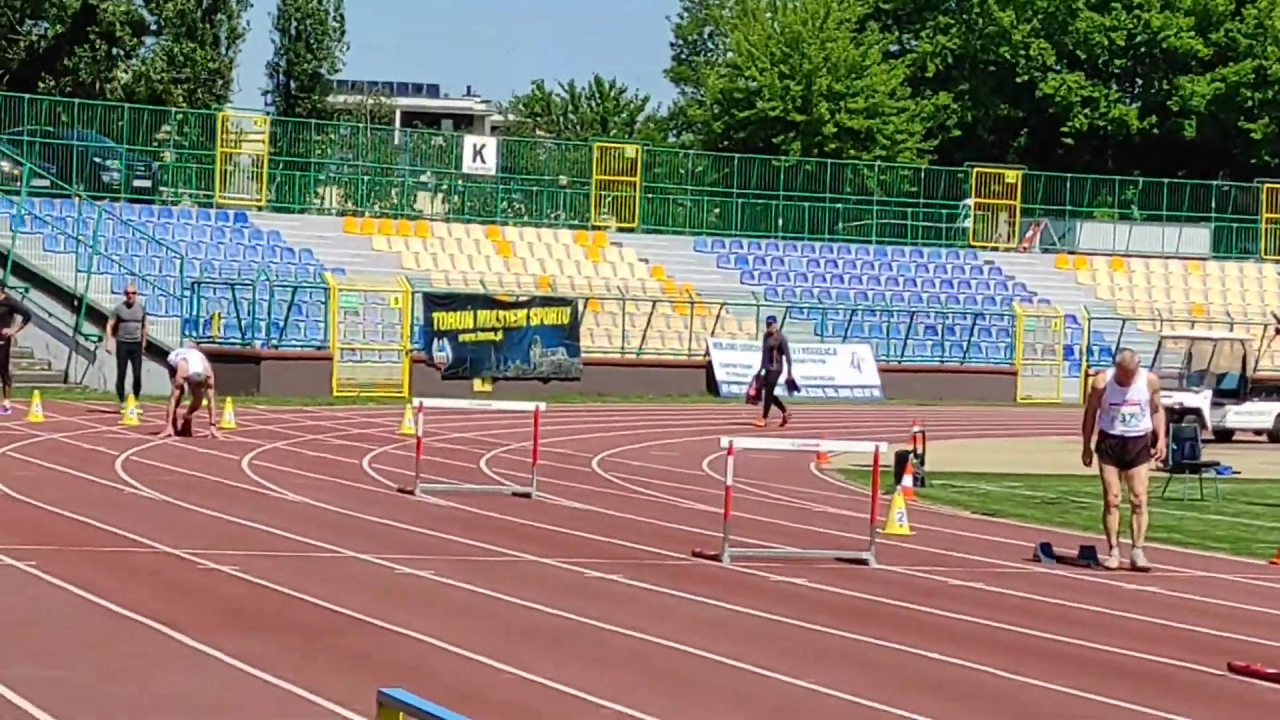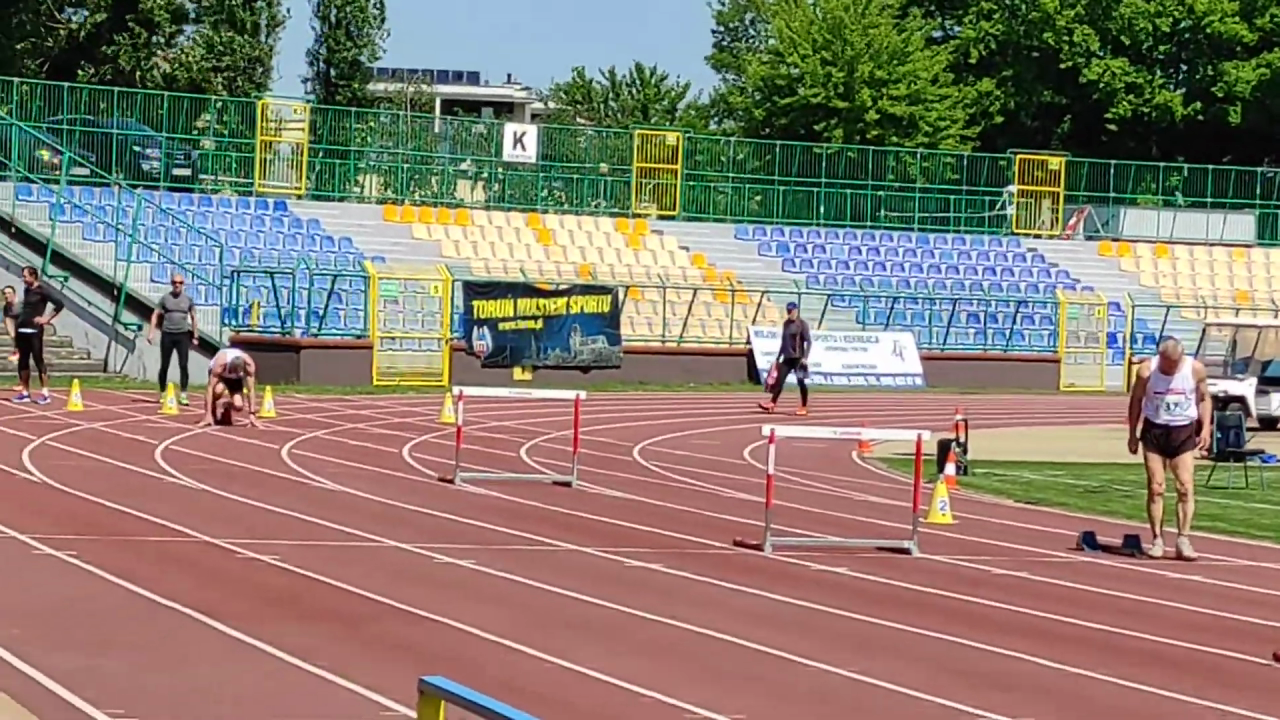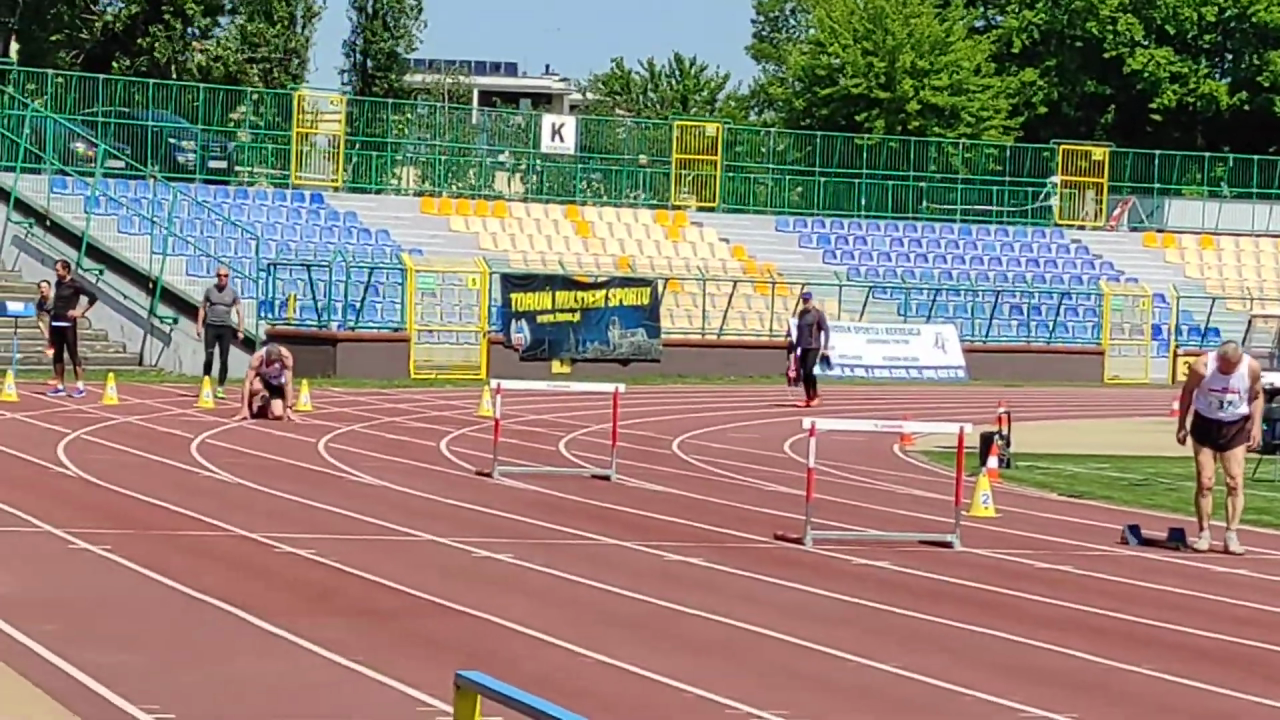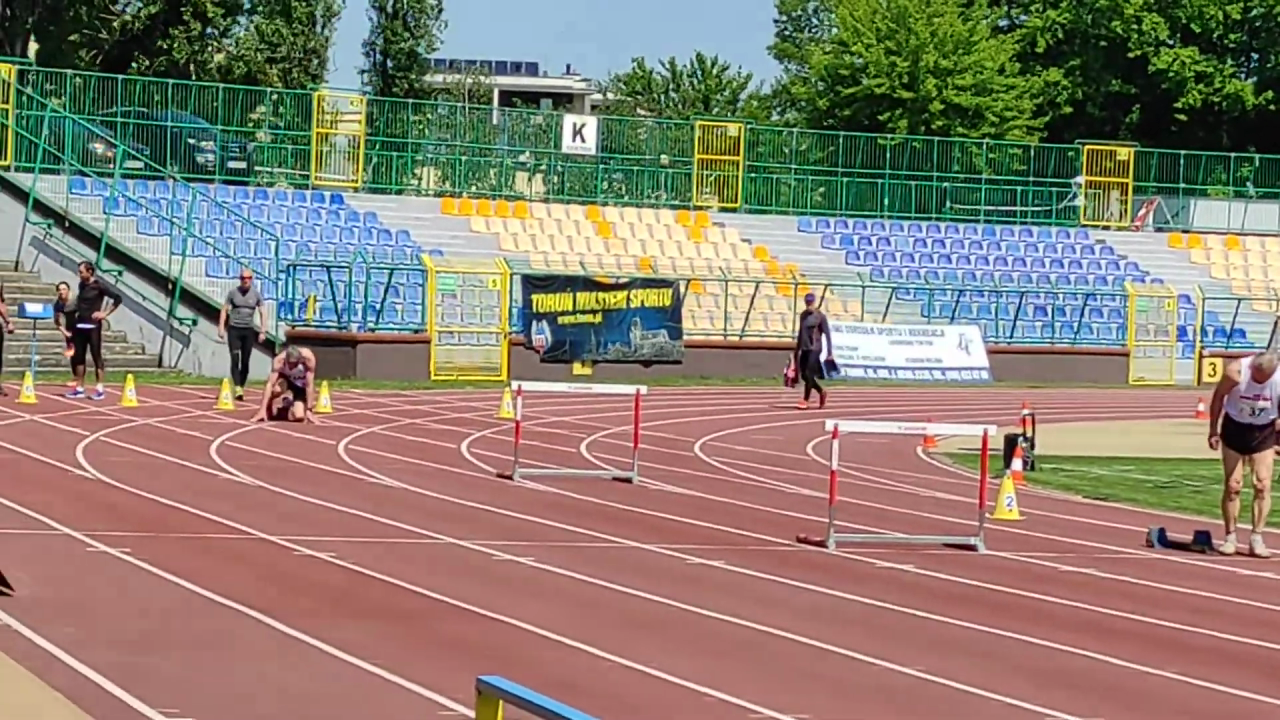
dt=0.4s
person 1, frame 1
left shoulder: (1150, 380)
right shoulder: (1102, 382)
left elbow: (1157, 410)
right elbow: (1091, 413)
left wrist: (1161, 439)
right wrist: (1087, 446)
left hip: (1138, 443)
right hip: (1109, 442)
left knee: (1139, 500)
right knee: (1112, 500)
left ankle: (1138, 551)
right ankle: (1113, 551)
person 1, frame 2
left shoulder: (1196, 369)
right shoulder: (1146, 370)
left elbow: (1204, 398)
right elbow: (1136, 401)
left wrist: (1205, 428)
right wrist: (1133, 434)
left hip: (1184, 432)
right hip: (1154, 431)
left knee: (1185, 487)
right knee: (1155, 488)
left ankle: (1183, 540)
right ankle: (1157, 540)
person 1, frame 3
left shoulder: (1252, 367)
right shoulder: (1202, 366)
left elbow: (1257, 395)
right elbow: (1187, 392)
left wrist: (1256, 426)
right wrist: (1181, 425)
left hip: (1235, 427)
right hip: (1205, 424)
left knee: (1235, 482)
right knee: (1205, 482)
left ankle: (1231, 535)
right ankle: (1204, 533)
person 1, frame 4
right shoulder: (1236, 371)
right elbow: (1218, 397)
right wrist: (1213, 430)
right hip: (1235, 428)
left knee: (1263, 485)
right knee: (1233, 486)
left ankle: (1257, 537)
right ankle: (1230, 537)
